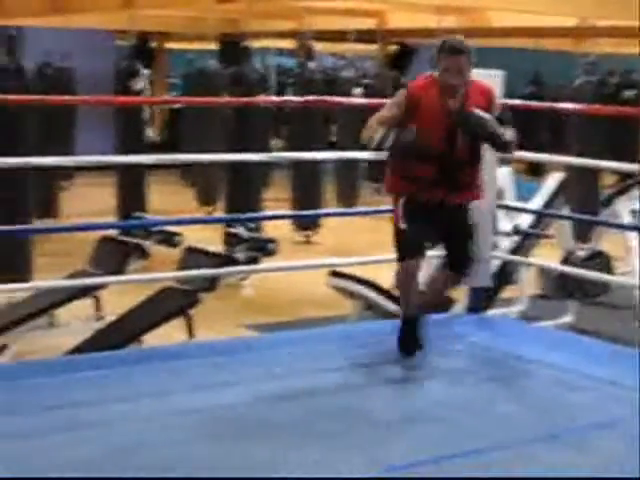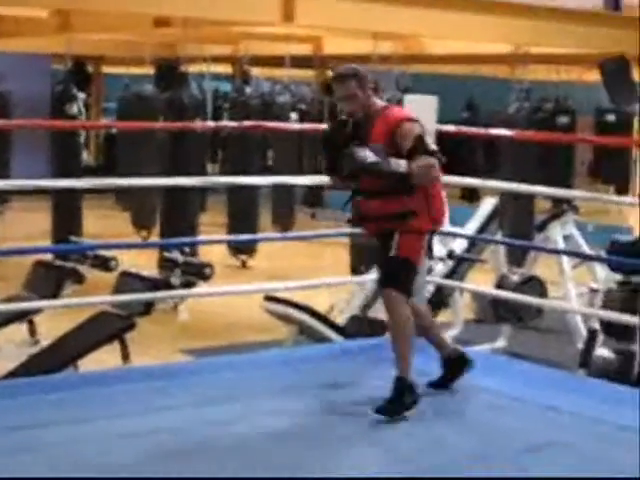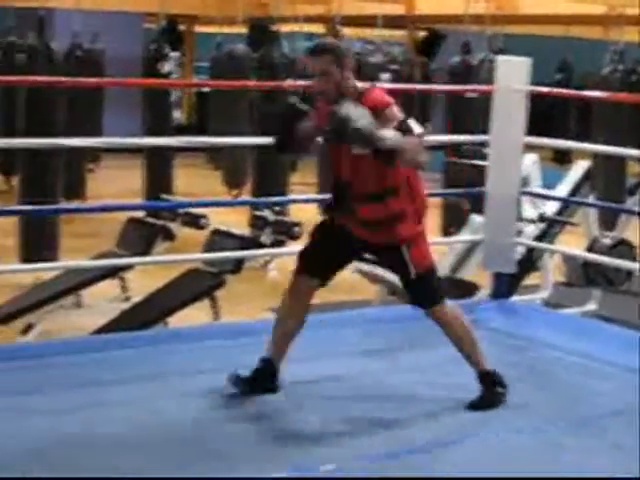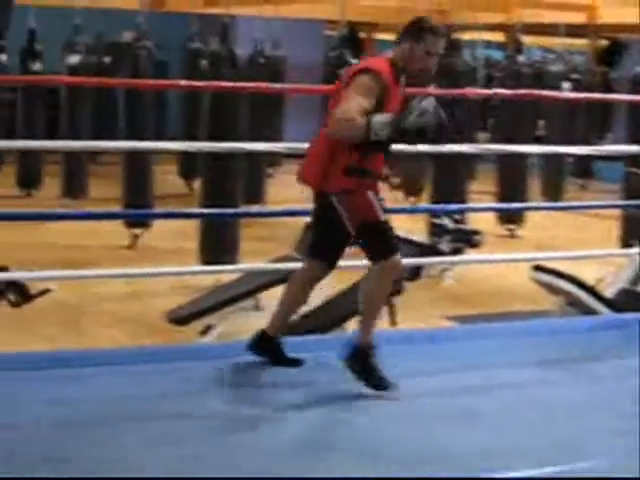
dt=0.7s
person 1, frame 1
left shoulder: (483, 95)
right shoulder: (415, 94)
left elbow: (507, 144)
right elbow: (371, 129)
left wrist: (489, 129)
right wrist: (391, 140)
left hip: (457, 195)
right hip: (415, 191)
left knee: (459, 266)
right knee: (409, 259)
left ankle: (418, 311)
right ankle: (409, 320)
person 1, frame 2
left shoulder: (402, 125)
right shoulder: (353, 127)
left elbow: (433, 171)
right elbow: (339, 173)
left wrist: (383, 165)
right wrist: (336, 147)
left hip: (411, 221)
right hip: (386, 223)
left knee: (394, 293)
right knee: (402, 297)
left ankle: (405, 387)
right ankle: (452, 358)
person 1, frame 3
left shoulder: (381, 108)
right shoulder: (329, 107)
left elbow: (415, 155)
right elbow: (307, 132)
left wrist: (372, 133)
right wrist: (292, 131)
left hip: (392, 222)
right hip: (347, 215)
left knee: (433, 304)
right knee: (302, 281)
left ankle: (490, 379)
right ankle: (268, 371)
person 1, frame 4
left shoulder: (386, 77)
right shoulder: (373, 78)
right elbow: (341, 126)
right wrist: (398, 120)
left hip: (343, 178)
right hip: (341, 180)
left knee: (318, 264)
right knee: (389, 261)
left ankle: (268, 339)
right ankle: (363, 351)
